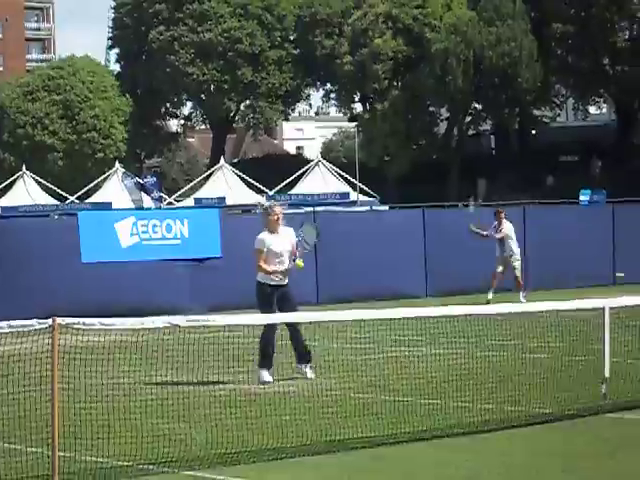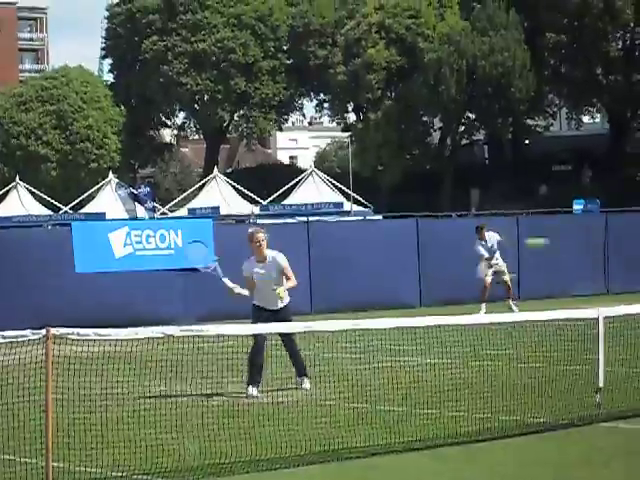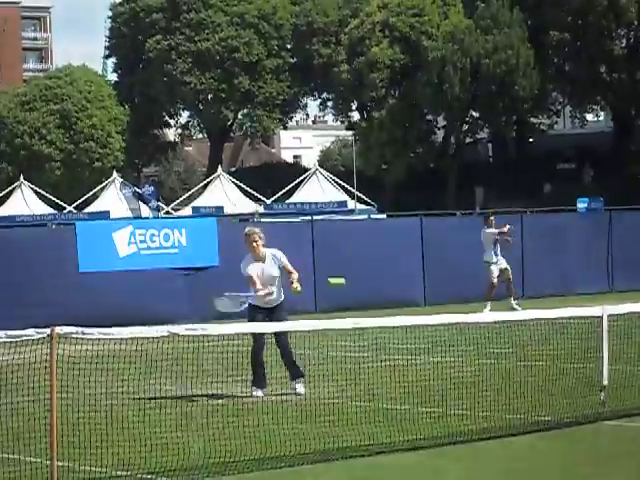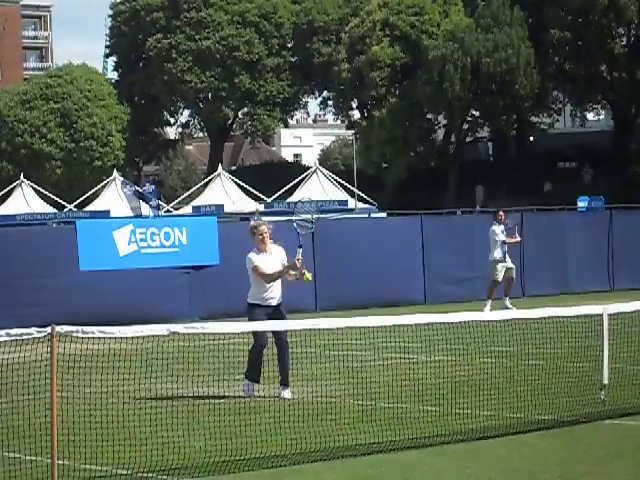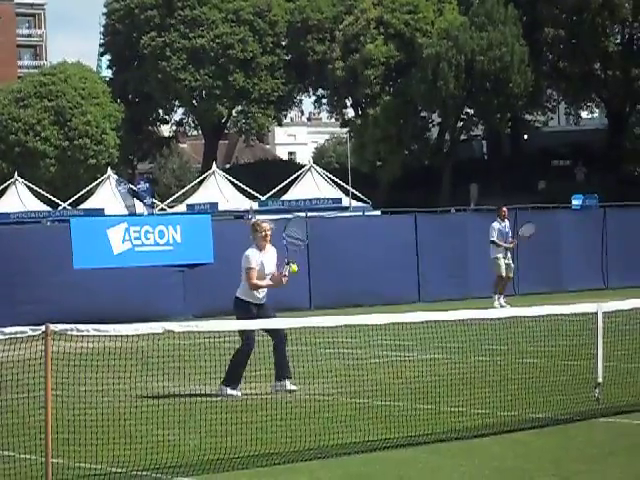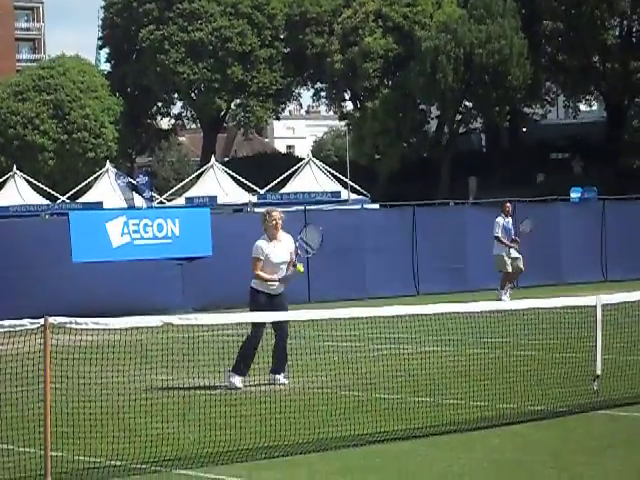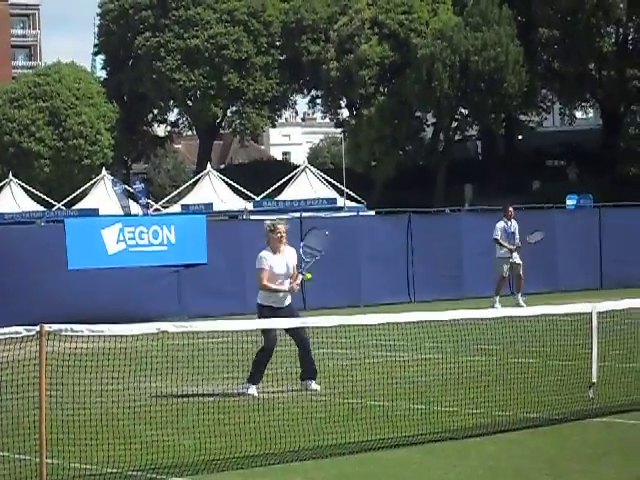
dt=0.3s
person 1, frame 1
left shoulder: (289, 232)
right shoulder: (262, 238)
left elbow: (295, 254)
right elbow: (260, 265)
left wrist: (293, 263)
right wrist: (278, 271)
left hip: (284, 287)
right hip: (266, 286)
left knee: (294, 324)
right knee: (271, 325)
left ankle: (304, 363)
right ankle: (264, 369)
person 1, frame 2
left shoulder: (278, 257)
right shoulder: (248, 265)
left elbow: (293, 281)
right elbow: (251, 291)
left wrist: (283, 288)
left hip: (281, 308)
right hip: (261, 309)
left knee: (290, 343)
right knee: (258, 343)
left ankle: (302, 376)
right ankle: (253, 385)
person 1, frame 3
left shoulder: (276, 255)
right shoulder: (246, 264)
left elbow: (292, 272)
right elbow: (257, 288)
left wrist: (294, 282)
right wrist: (263, 293)
left hip: (277, 306)
right hip: (257, 308)
left knee: (283, 343)
right knee: (258, 345)
left ankle: (297, 379)
right ankle: (259, 386)
person 1, frame 4
left shoulder: (278, 250)
right shoulder: (252, 257)
left elbow: (288, 275)
right elbow: (267, 278)
left wrist: (297, 271)
right wrist: (287, 268)
left hip: (276, 306)
right hip: (256, 306)
left knee: (282, 343)
right knee: (260, 342)
left ankle: (285, 387)
right ankle: (251, 380)
person 1, frame 5
left shoulder: (272, 251)
right shoulder: (250, 255)
right elbow: (252, 284)
left wrist: (284, 274)
right wrist: (272, 285)
left hip: (261, 304)
right hip: (245, 303)
left knee: (280, 337)
right knee: (248, 344)
left ankle: (281, 380)
right ankle: (228, 385)
person 1, frame 6
left shoulder: (288, 239)
right shoulder: (261, 245)
left elbow: (290, 263)
right elbow: (256, 274)
left wrist: (294, 266)
right wrist: (277, 279)
left hip: (278, 294)
right hip: (260, 293)
left knee: (282, 334)
right knee: (256, 334)
left ankle: (277, 373)
right ankle: (237, 373)
person 1, frame 7
left shoulder: (290, 252)
right shoulder: (264, 257)
right elbow: (263, 285)
left wrist: (297, 278)
right wrist: (285, 289)
left hip: (286, 306)
right hip: (268, 308)
left knee: (303, 341)
right knee: (270, 343)
left ankle: (308, 379)
right ankle: (251, 383)
